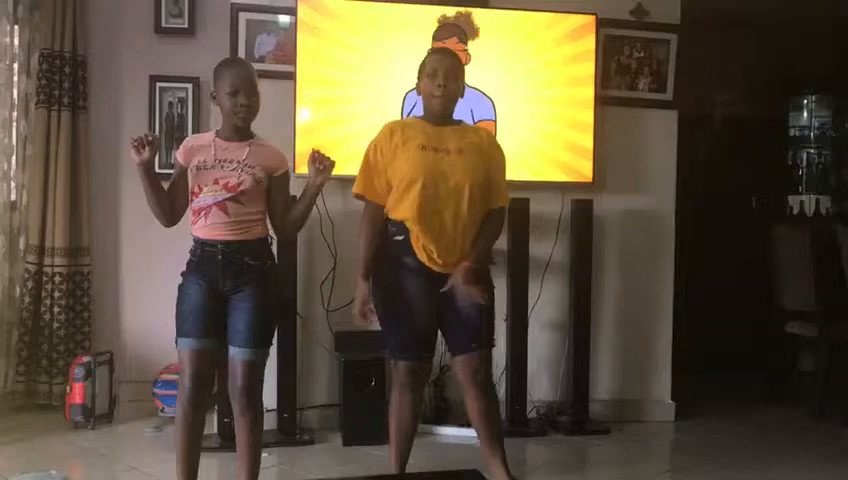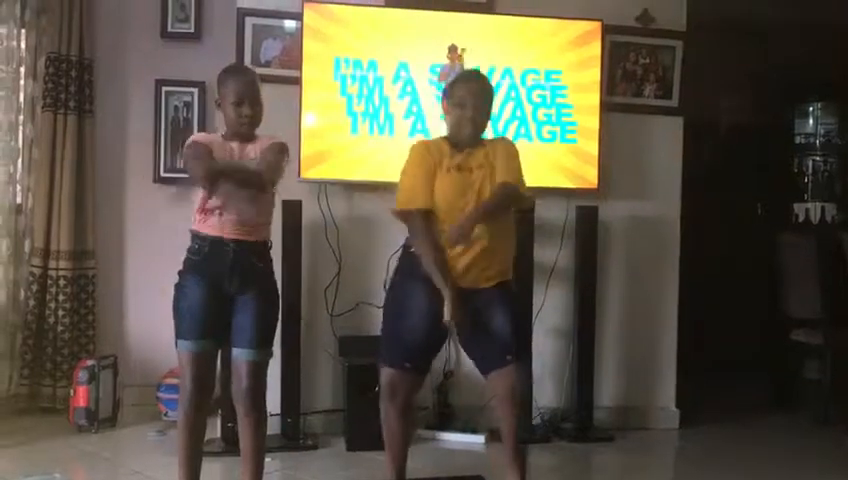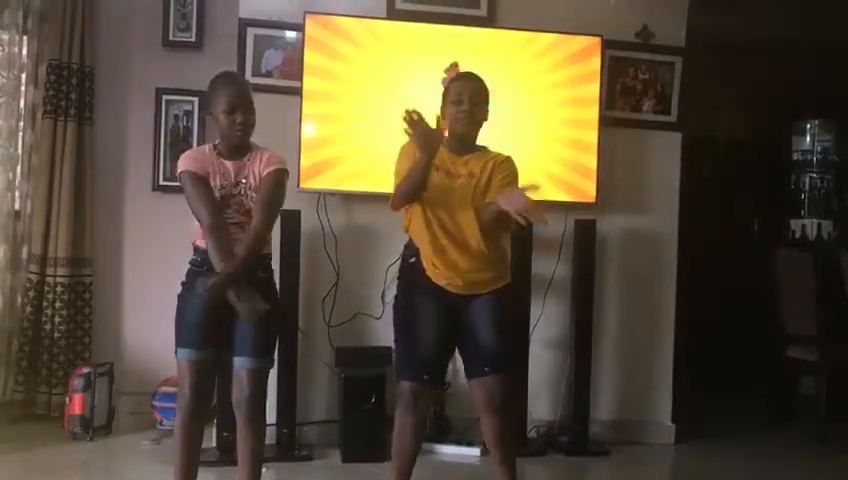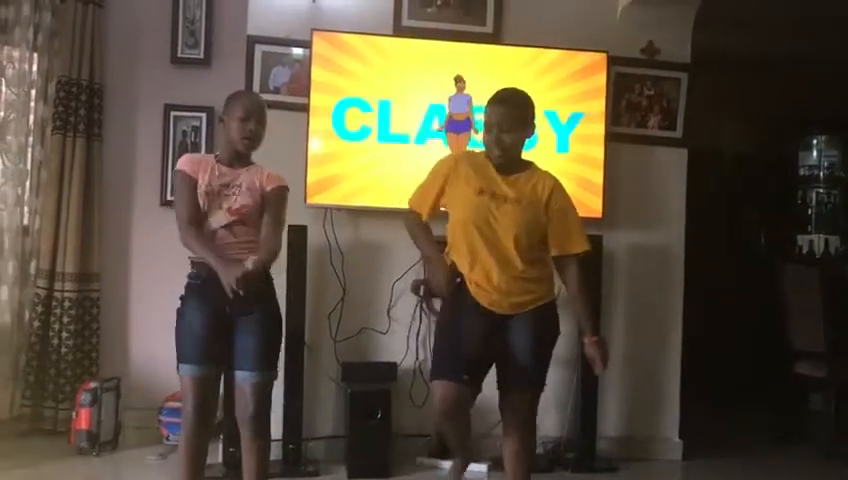
dt=0.7s
person 1, frame 1
left shoulder: (483, 142)
right shoulder: (394, 136)
left elbow: (494, 213)
right elbow: (373, 211)
left wrist: (471, 266)
right wrist: (364, 279)
left hip: (466, 271)
right hip: (406, 265)
left knee: (475, 371)
right knee: (408, 370)
person 1, frame 2
left shoulder: (501, 149)
right shoulder: (424, 153)
left elbow: (509, 195)
right elbow: (418, 221)
left wrist: (474, 216)
right wrist: (447, 291)
left hip: (487, 283)
right hip: (423, 276)
left knee: (511, 384)
right knee: (394, 383)
person 1, frame 3
left shoulder: (500, 164)
right shoulder: (417, 150)
left elbow: (493, 221)
right elbow: (402, 197)
left wrist: (504, 206)
right wrist: (425, 155)
left hip: (487, 288)
right hip: (426, 283)
left knee: (492, 396)
right knee: (414, 391)
person 1, frame 4
left shoulder: (546, 188)
right shoulder: (456, 167)
left elbow: (567, 262)
right elbow: (414, 215)
left wrist: (589, 331)
right wrist: (435, 258)
left hip: (530, 311)
right hip: (470, 300)
left knee: (519, 414)
right knee: (445, 401)
person 2, frame 1
left shoulder: (271, 157)
right shoulder: (192, 148)
left elbow: (285, 227)
right elbow: (168, 216)
left wrist: (314, 186)
right wrist: (145, 167)
left hip: (252, 269)
right hip: (202, 267)
left knee: (245, 387)
right knee: (192, 385)
person 2, frame 2
left shoulder: (271, 147)
right shoulder: (202, 143)
left elbow: (261, 177)
right elbow: (203, 174)
left wrist: (221, 171)
right wrist: (238, 189)
left hip: (253, 267)
right hip: (203, 264)
left knee: (249, 388)
right knee: (194, 386)
person 2, frame 3
left shoulder: (271, 163)
right shoulder: (194, 161)
left elbow: (261, 225)
right elbow: (212, 225)
left wrist: (230, 273)
right wrist: (228, 286)
left hip: (256, 278)
right hip: (206, 277)
left knee: (249, 397)
right knee: (193, 393)
person 2, frame 4
left shoulder: (270, 182)
right shoulder: (192, 166)
left elbow: (272, 239)
right elbow: (188, 230)
left wrist: (257, 264)
right wrist: (223, 263)
left hip: (255, 293)
right hip: (204, 288)
left knee: (254, 410)
right knee: (196, 408)
